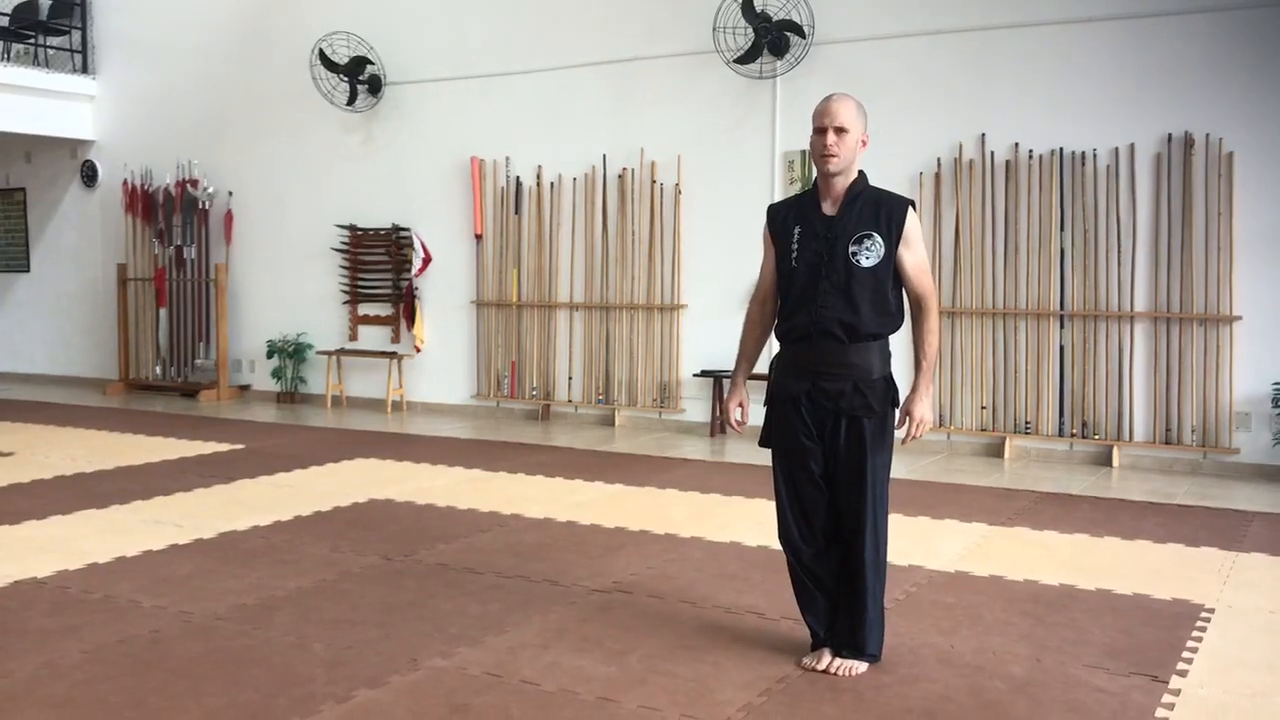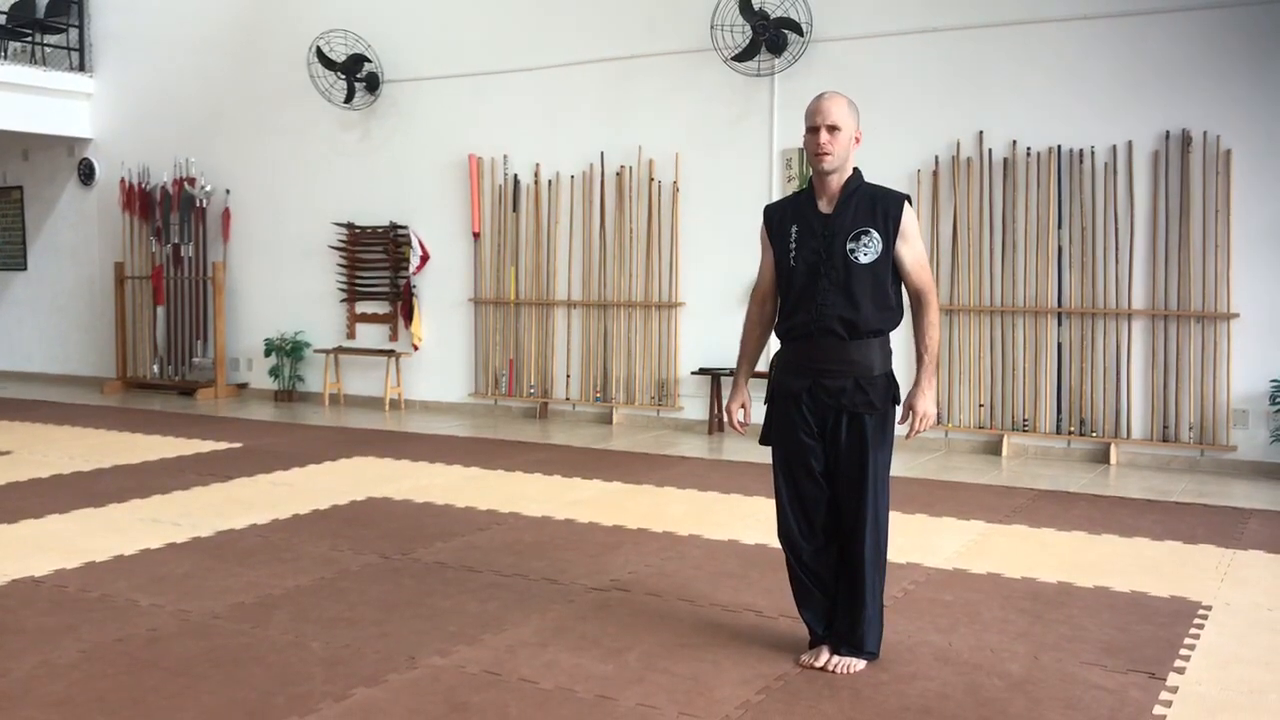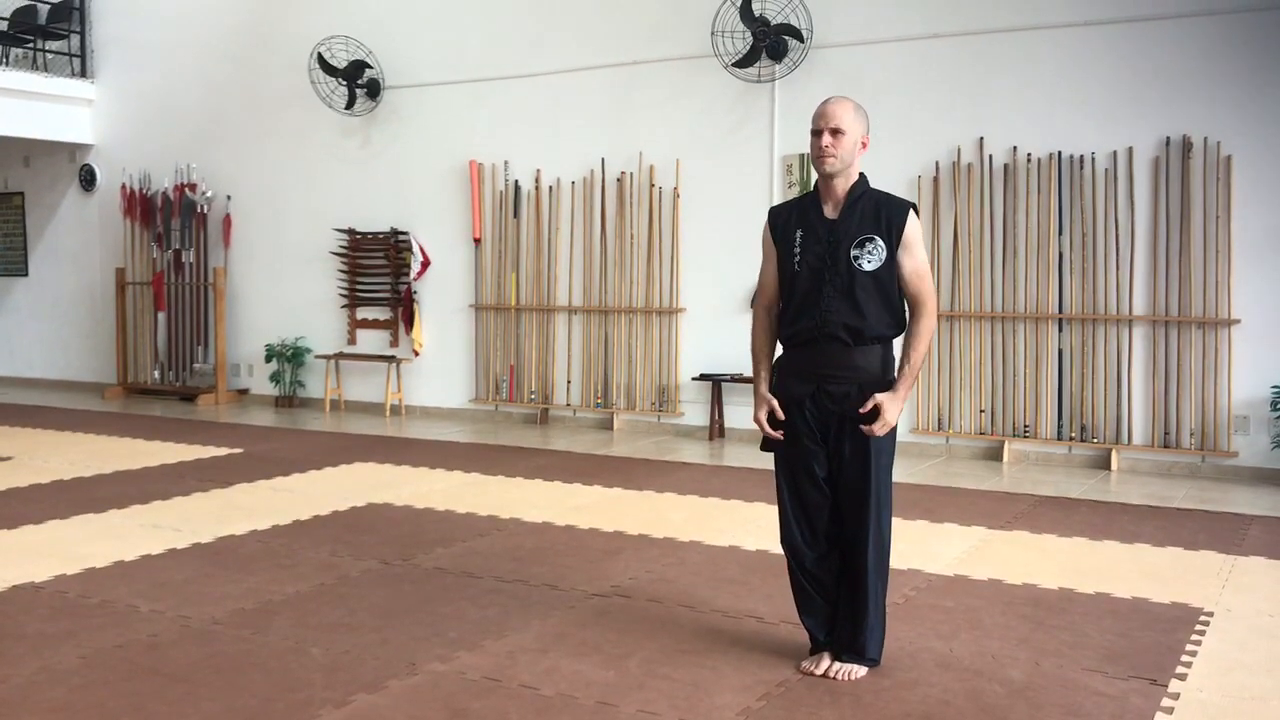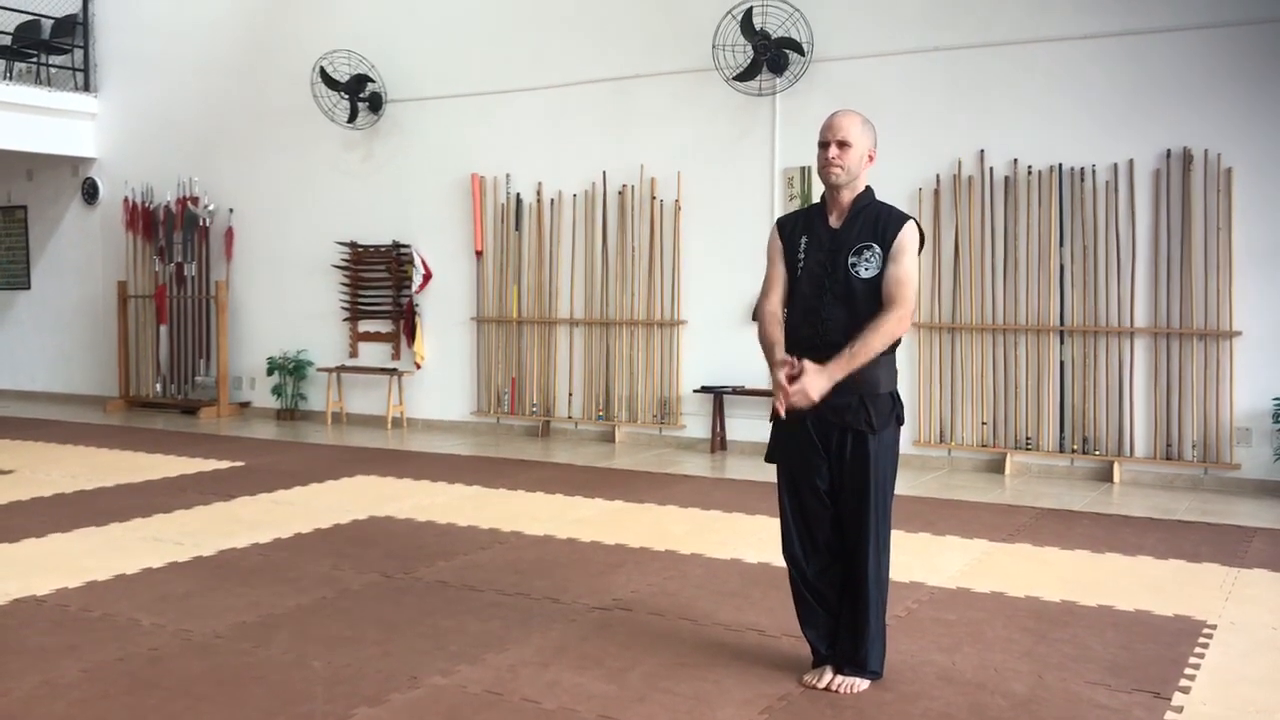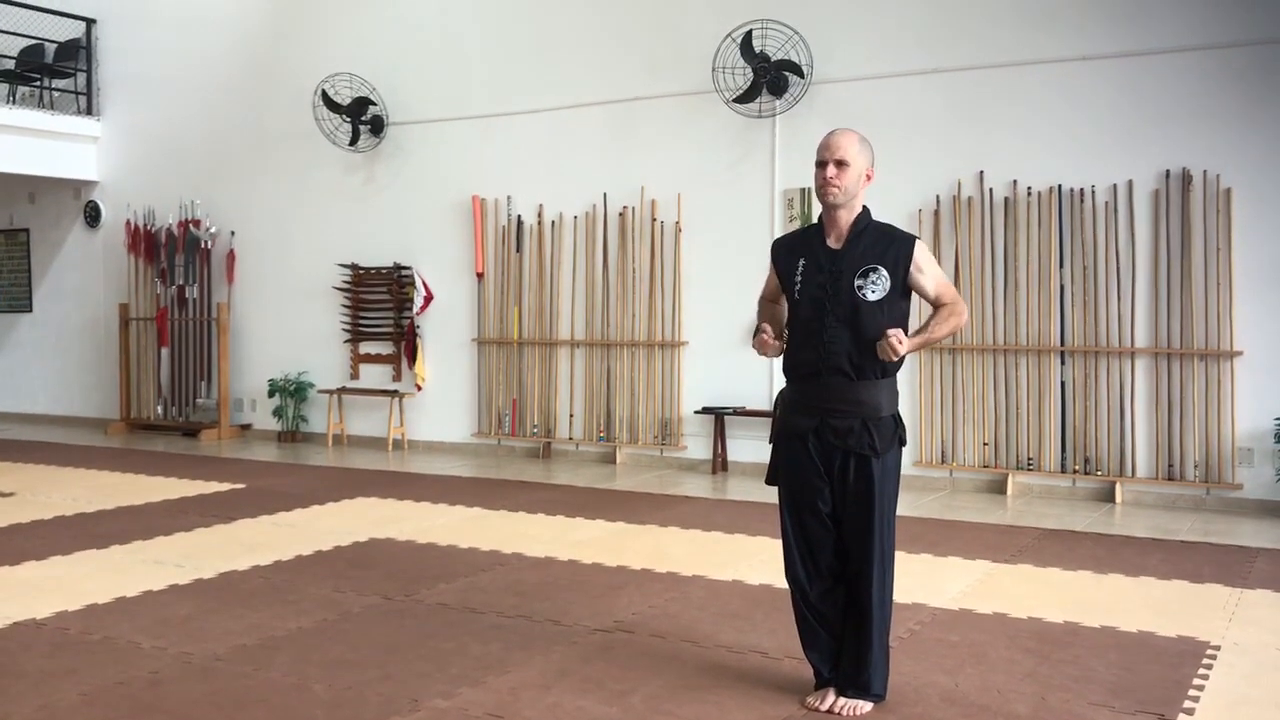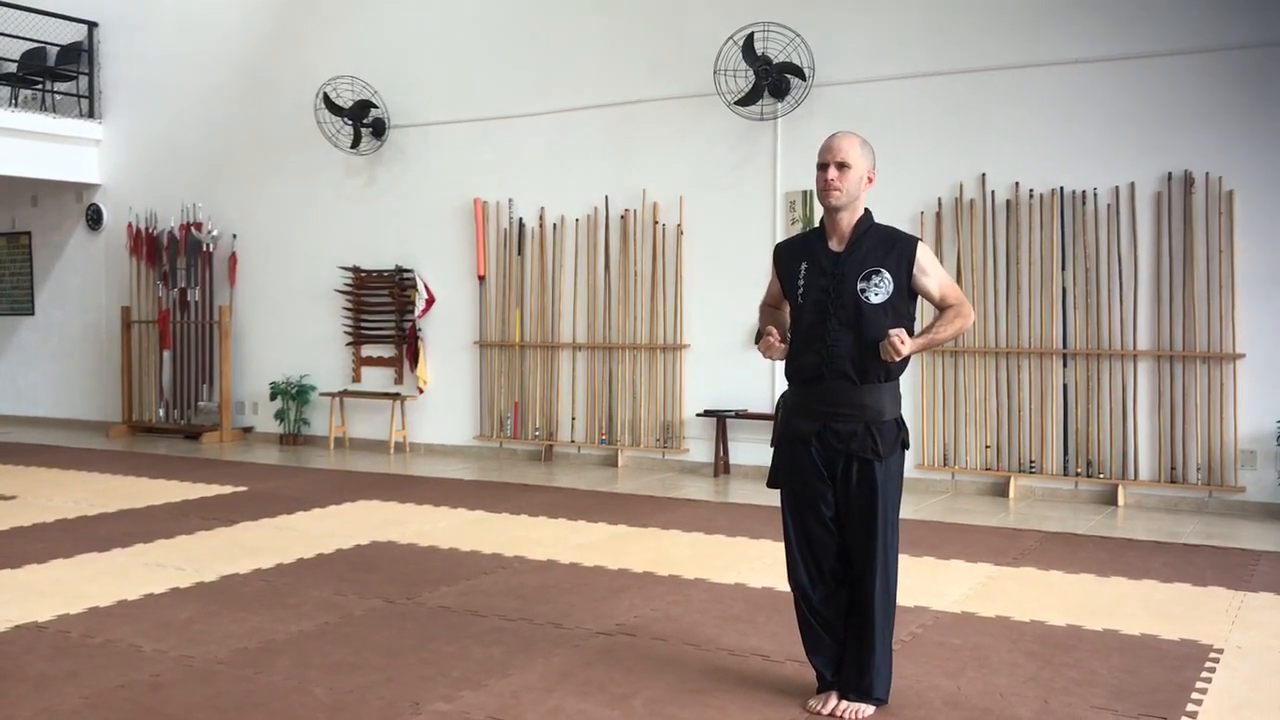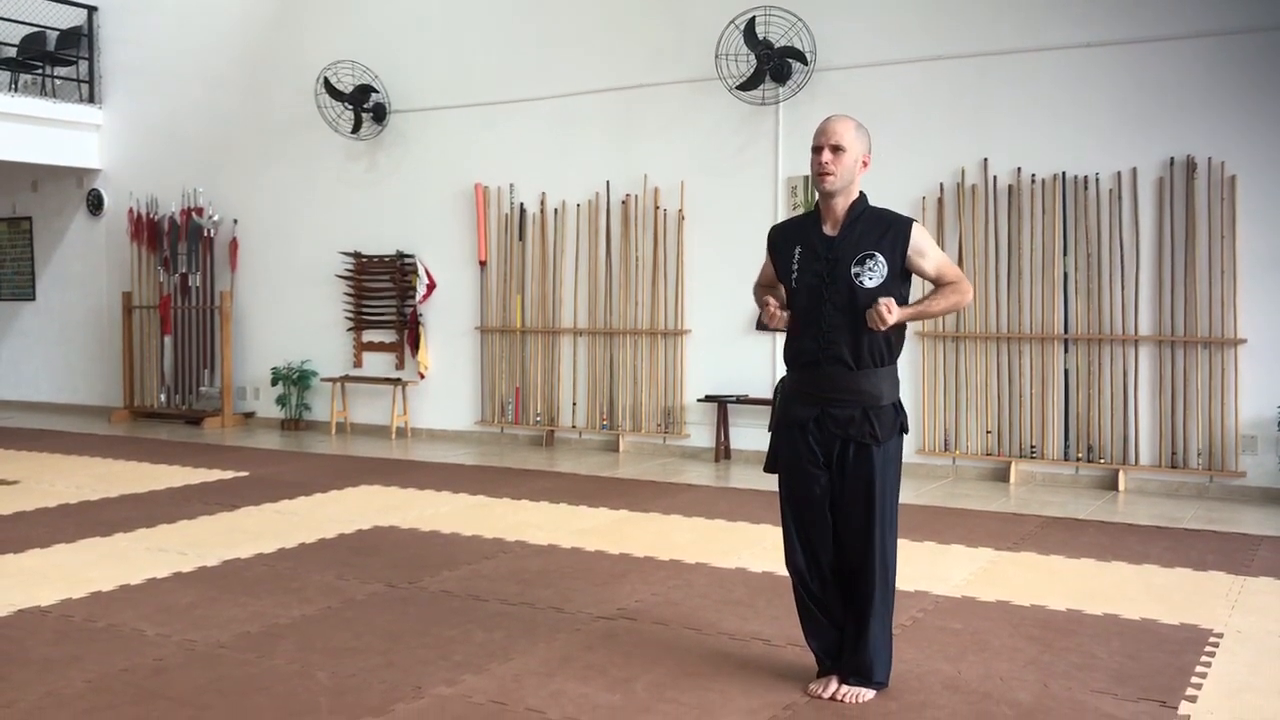
dt=0.7s
person 1, frame 1
left shoulder: (894, 214)
right shoulder: (783, 218)
left elbow: (924, 303)
right elbow: (764, 303)
left wrist: (923, 388)
right wrist: (739, 379)
left hip: (862, 382)
right hip: (794, 382)
left knee: (860, 518)
right knee: (802, 518)
left ankle: (858, 641)
right ankle: (824, 634)
person 1, frame 2
left shoulder: (891, 210)
right shoulder: (779, 218)
left elbow: (924, 298)
right elbow: (763, 304)
left wrist: (926, 383)
right wrist: (741, 382)
left hip: (862, 379)
right hip: (795, 379)
left knee: (860, 515)
right knee: (801, 516)
left ankle: (855, 638)
right ankle: (822, 631)
person 1, frame 3
left shoulder: (895, 217)
right shoulder: (783, 221)
left elbow: (923, 309)
right elbow: (766, 309)
left wrist: (899, 392)
right wrist: (762, 388)
left hip: (864, 388)
right hip: (797, 388)
left knee: (863, 522)
right knee: (805, 523)
left ankle: (858, 646)
right ankle: (823, 639)
person 1, frame 4
left shoulder: (896, 227)
right shoulder: (790, 229)
left elbow: (899, 315)
right elbow: (770, 307)
left wrist: (829, 374)
right wrist: (780, 369)
left hip: (864, 400)
right hip: (799, 403)
left knee: (863, 535)
right knee: (806, 536)
left ankle: (859, 658)
right ankle: (825, 651)
person 1, frame 5
left shoulder: (900, 249)
right shoulder: (789, 250)
left elbow: (953, 307)
left wrist: (910, 343)
right wrist: (768, 332)
left hip: (868, 420)
right hip: (801, 418)
left knee: (866, 556)
right knee: (809, 556)
person 1, frame 6
left shoulder: (902, 251)
right shoulder: (791, 254)
left elbow: (959, 310)
left wrist: (914, 343)
right wrist: (770, 335)
left hip: (870, 424)
right hip: (803, 422)
left knee: (869, 559)
right knee: (811, 559)
person 1, frame 7
left shoulder: (899, 233)
right shoulder: (785, 236)
left elbow: (960, 291)
right elbow: (766, 290)
left wrist: (903, 311)
right wrist: (771, 308)
left hip: (868, 412)
right hip: (802, 407)
left knee: (864, 544)
right knee: (808, 545)
left ankle: (865, 668)
right ankle: (832, 660)
